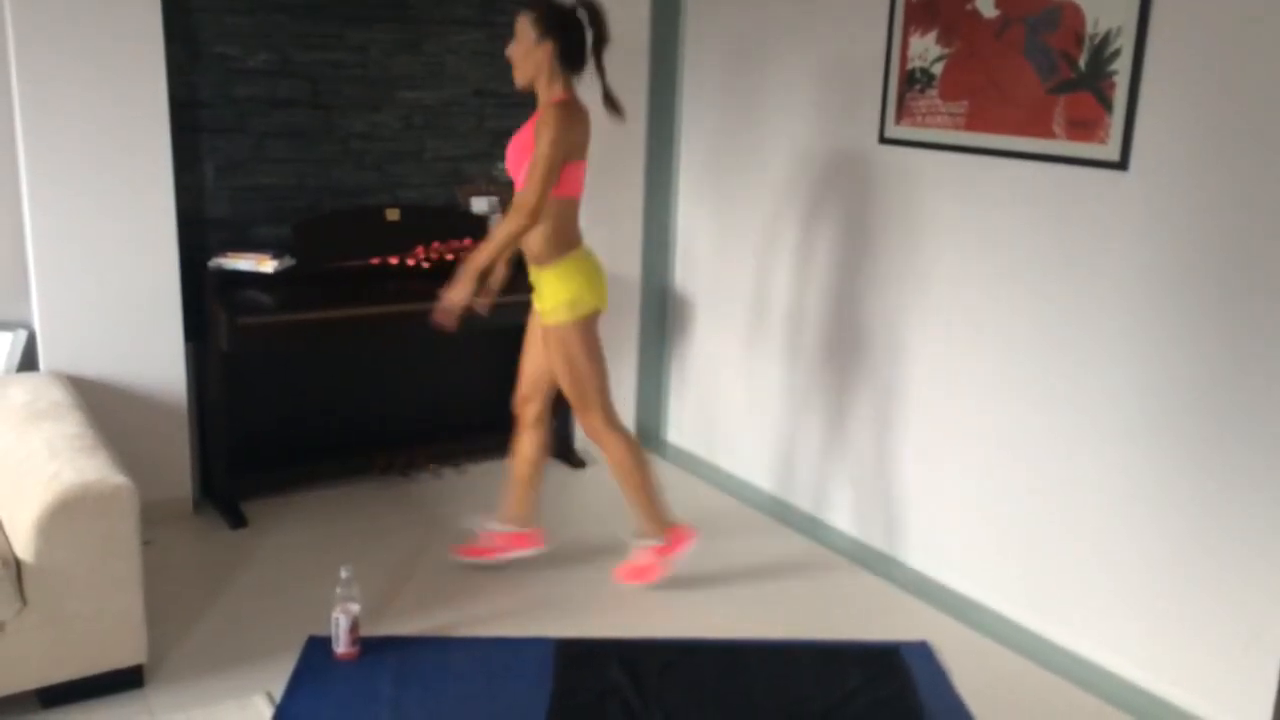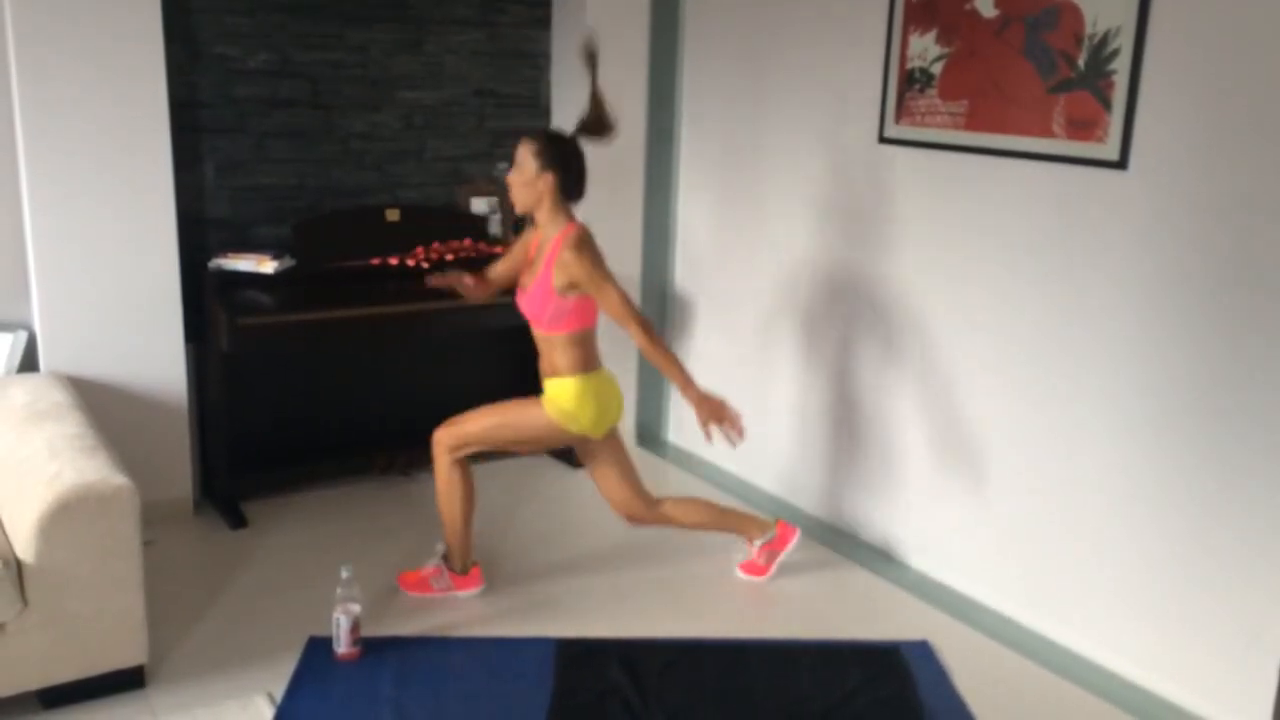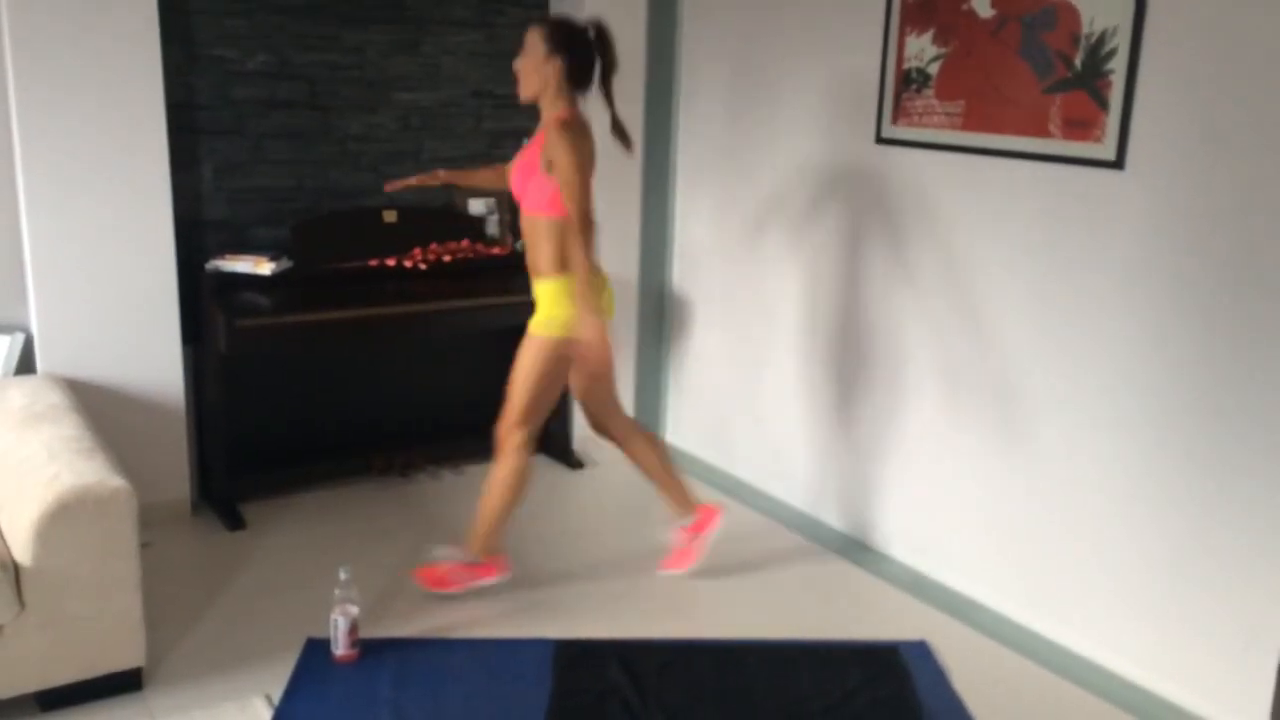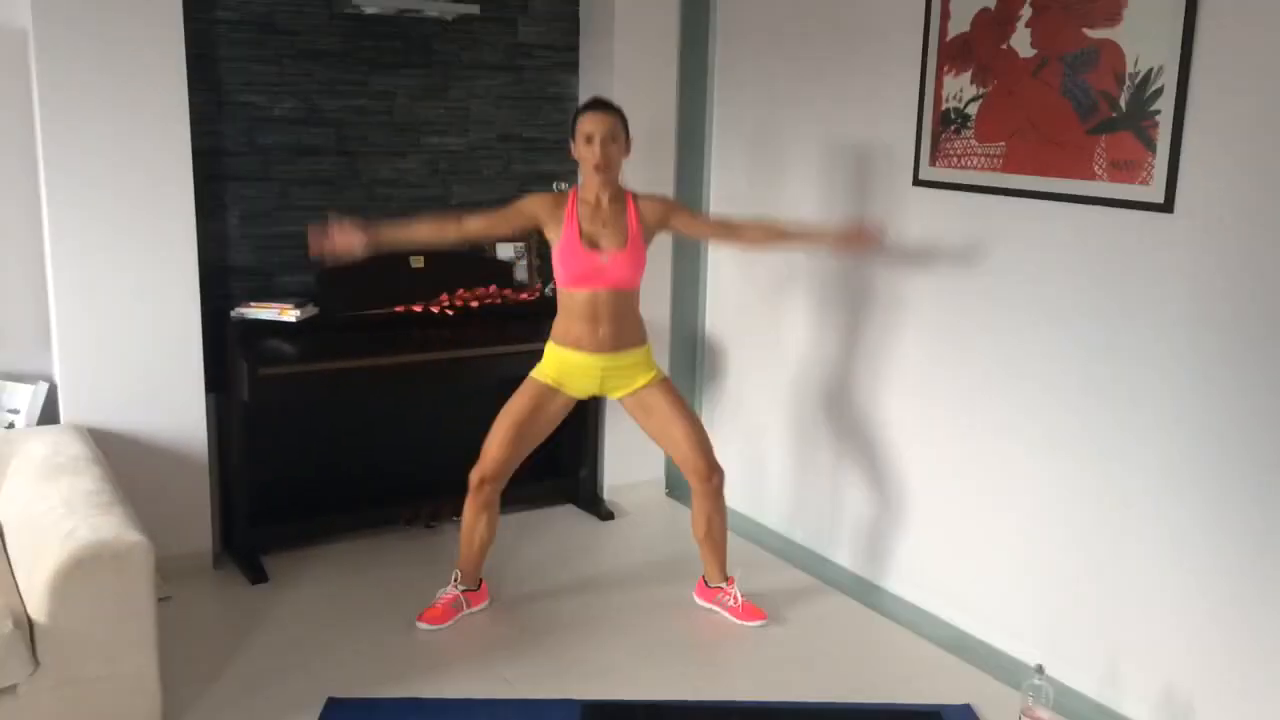
dt=0.4s
person 1, frame 1
left shoulder: (560, 116)
right shoulder: (553, 112)
left elbow: (528, 209)
left wrist: (468, 271)
right wrist: (498, 264)
left hip: (565, 285)
right hip: (553, 280)
left knee: (597, 420)
right knee: (530, 407)
left ankle: (659, 533)
right ankle: (516, 525)
person 1, frame 2
left shoulder: (573, 247)
right shoulder: (537, 237)
left elbow: (636, 324)
right elbow: (490, 283)
left wrist: (692, 392)
right wrist: (466, 281)
left hip: (577, 400)
right hip: (580, 395)
left knee: (448, 442)
right knee: (640, 510)
left ankle: (457, 568)
right ankle: (765, 533)
person 1, frame 3
left shoulder: (563, 131)
right shoulder: (553, 130)
left elbow: (581, 224)
right elbow: (508, 176)
left wrist: (591, 311)
right wrist: (439, 177)
left hip: (567, 300)
right hip: (566, 300)
left knee: (515, 431)
right knee: (608, 420)
left ankle: (481, 556)
right ankle: (692, 513)
person 1, frame 4
left shoulder: (649, 210)
right shoulder: (548, 208)
left elbow: (733, 231)
right elbow: (461, 227)
left wrist: (821, 237)
right wrist: (374, 235)
left hip: (632, 365)
right hip: (562, 365)
left knee: (706, 473)
right knee: (485, 476)
left ankle: (715, 584)
right ankle: (468, 587)
